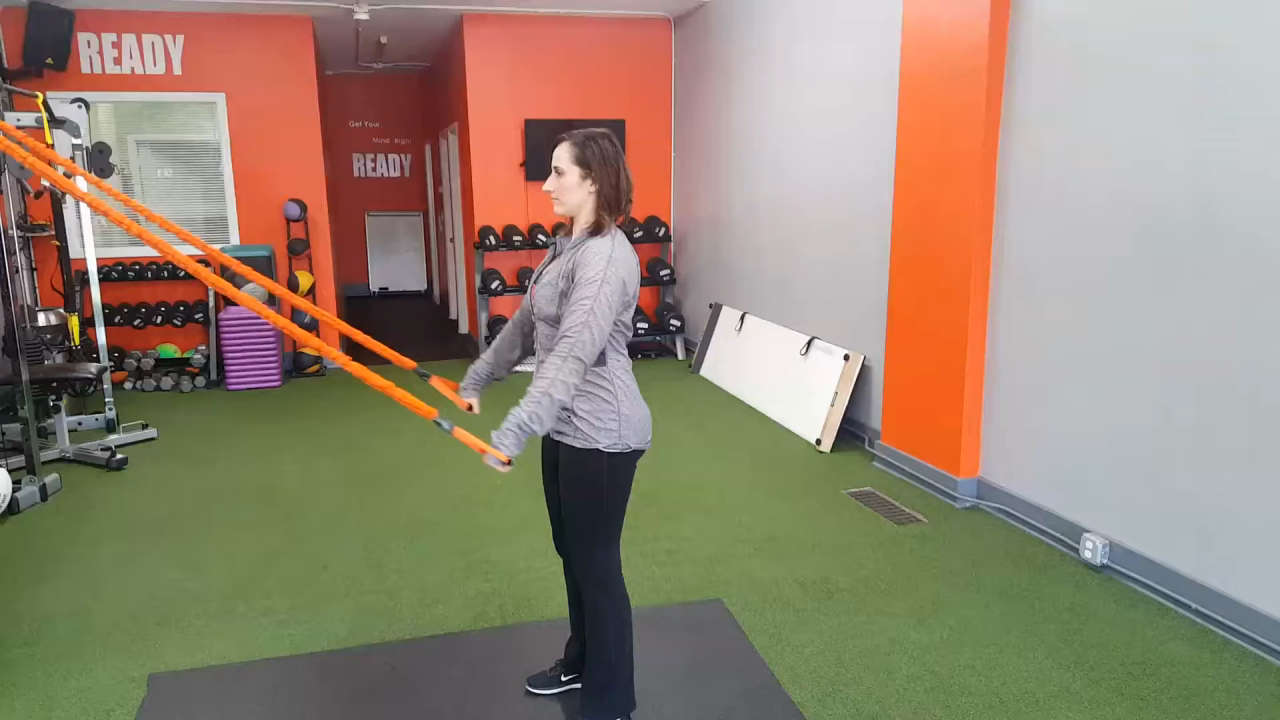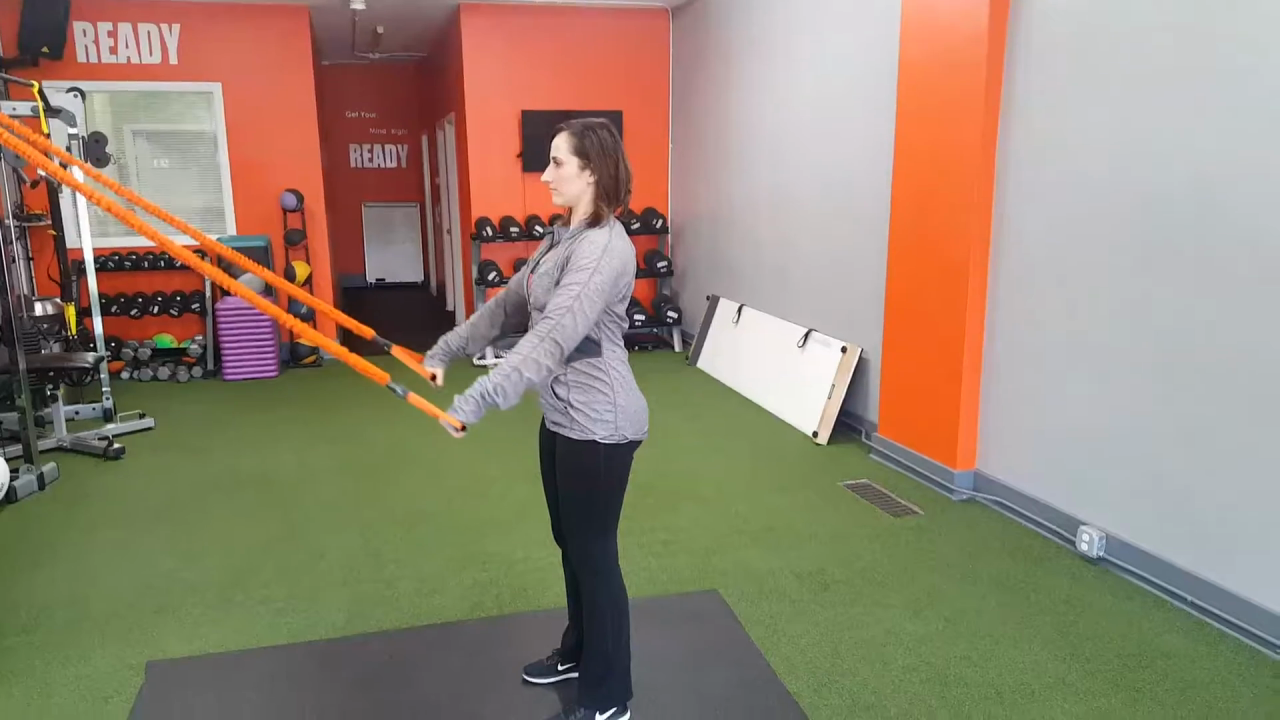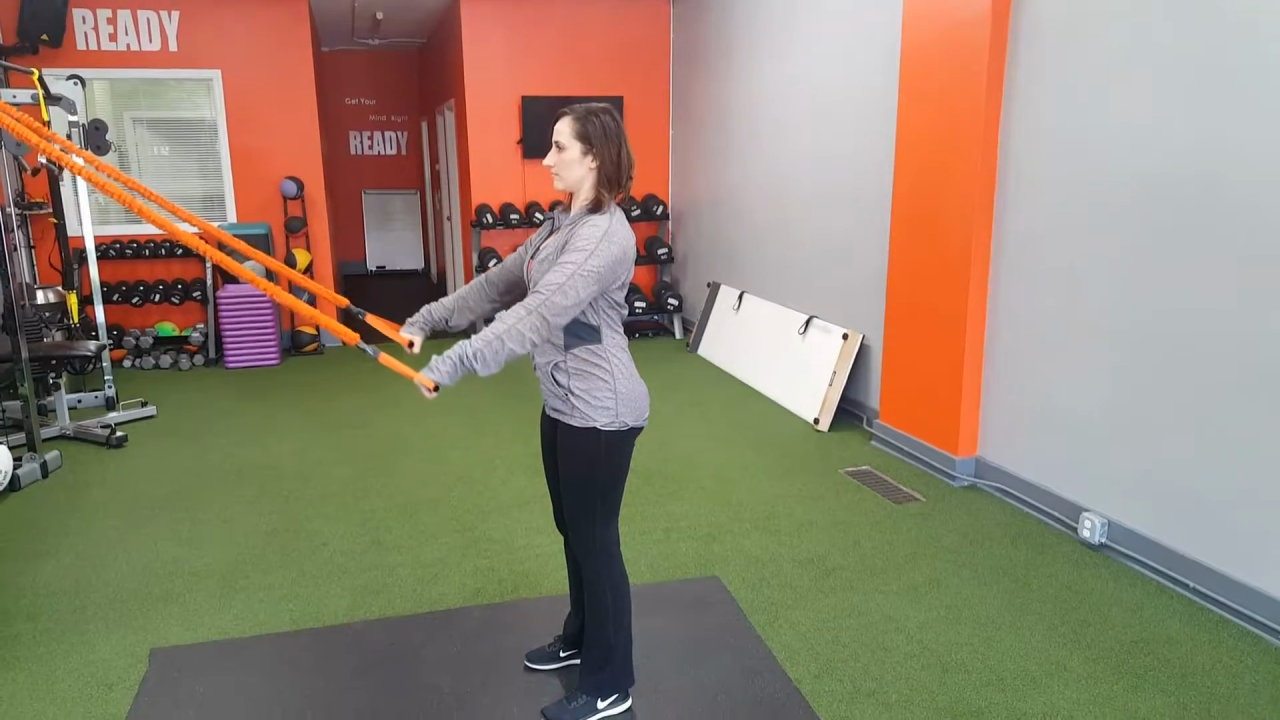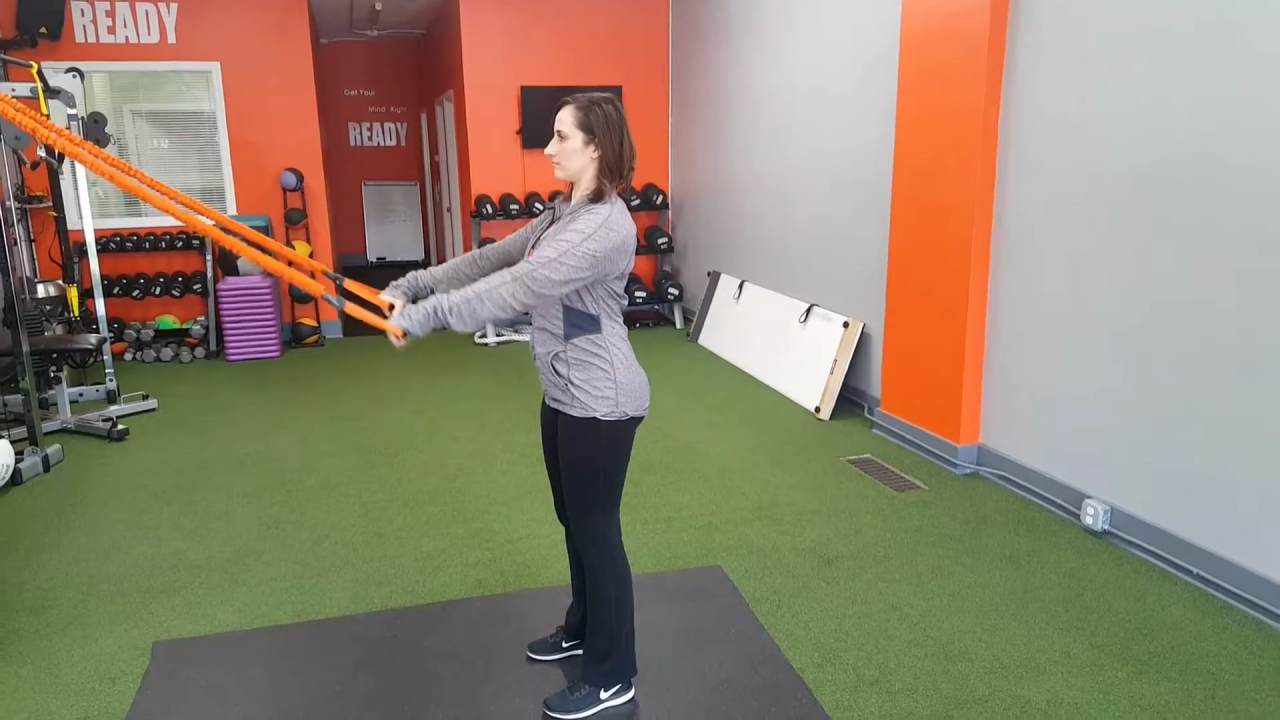
dt=0.4s
person 1, frame 1
left shoulder: (607, 257)
right shoulder: (568, 248)
left elbow: (575, 351)
right elbow: (525, 324)
left wrist: (513, 431)
right wrist: (477, 377)
left hip: (601, 435)
right hip: (567, 428)
left knee: (596, 562)
right knee: (572, 552)
right ankle: (581, 662)
person 1, frame 2
left shoulder: (604, 248)
right shoulder: (564, 238)
left elbow: (553, 336)
right elbow: (509, 305)
left wrist: (476, 401)
right wrist: (445, 351)
left hip: (599, 426)
right hip: (563, 419)
left knee: (594, 553)
right knee: (571, 544)
right ankle: (578, 650)
person 1, frame 3
left shoulder: (605, 235)
right shoulder: (563, 224)
left elbow: (540, 313)
right elbow: (501, 282)
left wrist: (452, 365)
right wrist: (426, 319)
left hip: (600, 413)
right hip: (564, 405)
left knee: (595, 540)
right knee: (572, 530)
right ankle: (581, 638)
person 1, frame 4
left shoulder: (606, 225)
right shoulder: (563, 214)
left elbow: (522, 285)
right elbow: (492, 259)
left wrist: (426, 315)
right wrist: (409, 286)
left hip: (600, 402)
right hip: (564, 396)
left knee: (597, 531)
right knee: (573, 521)
right ankle: (582, 629)
